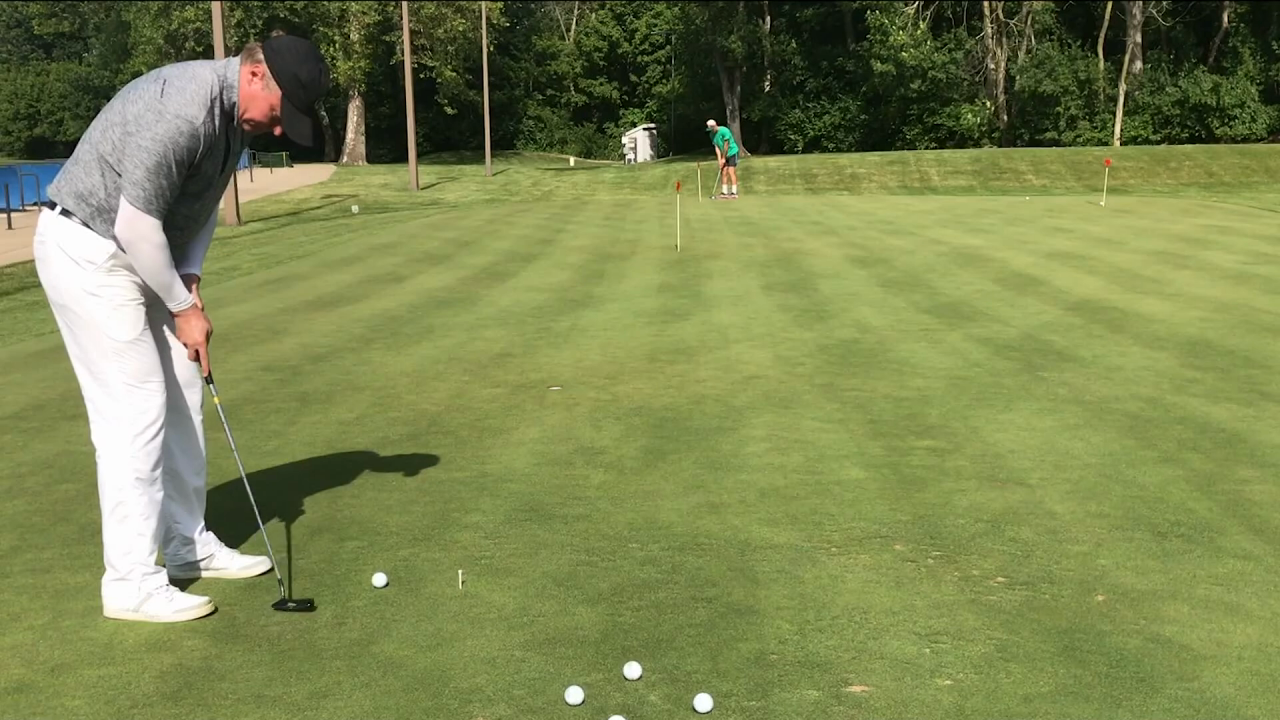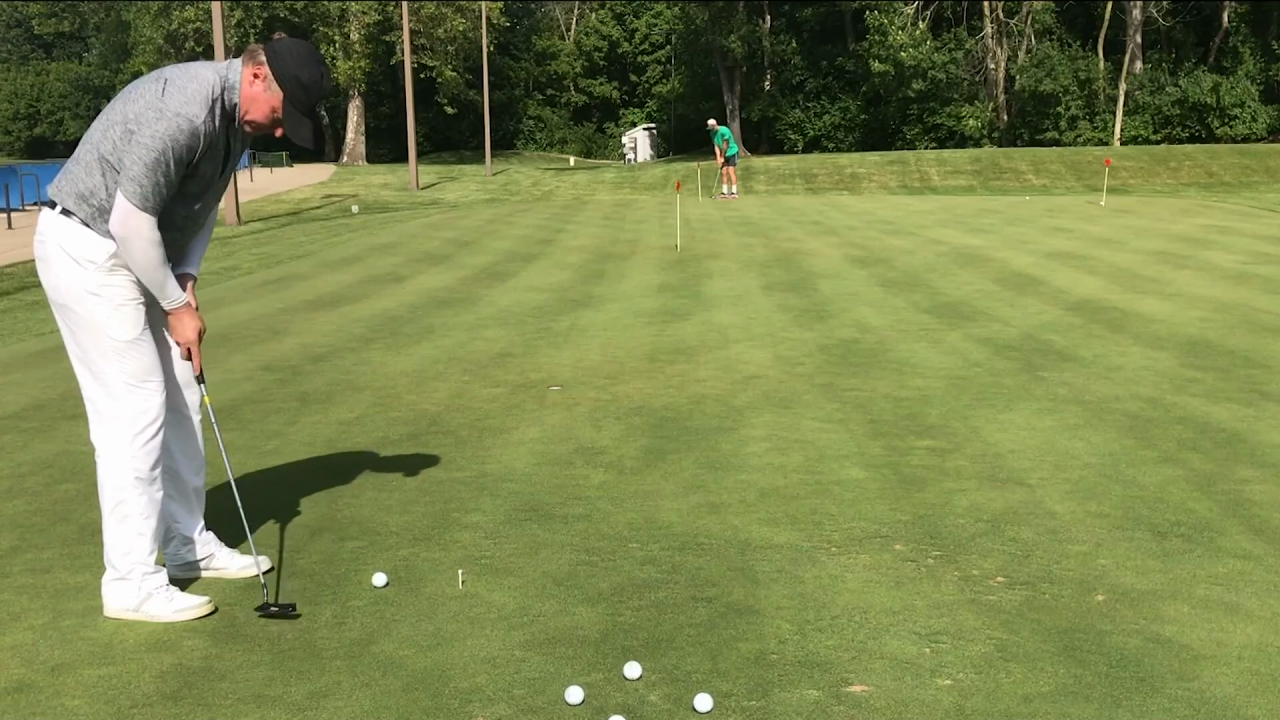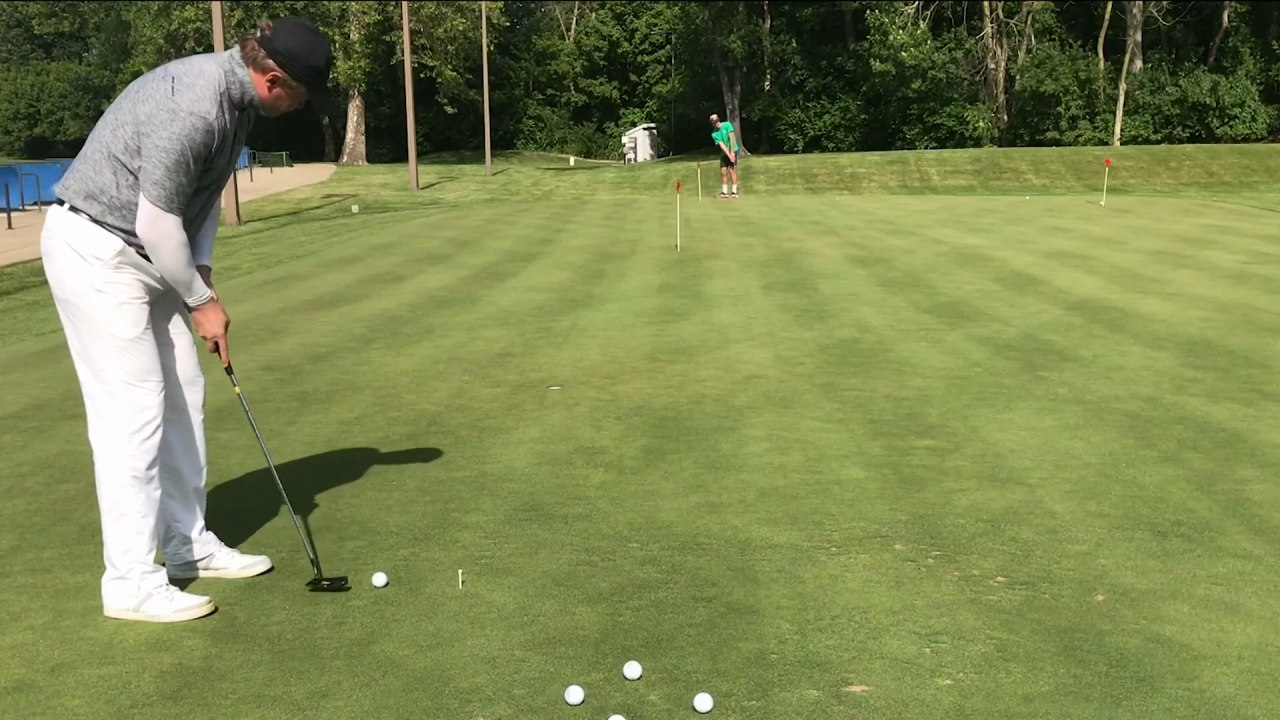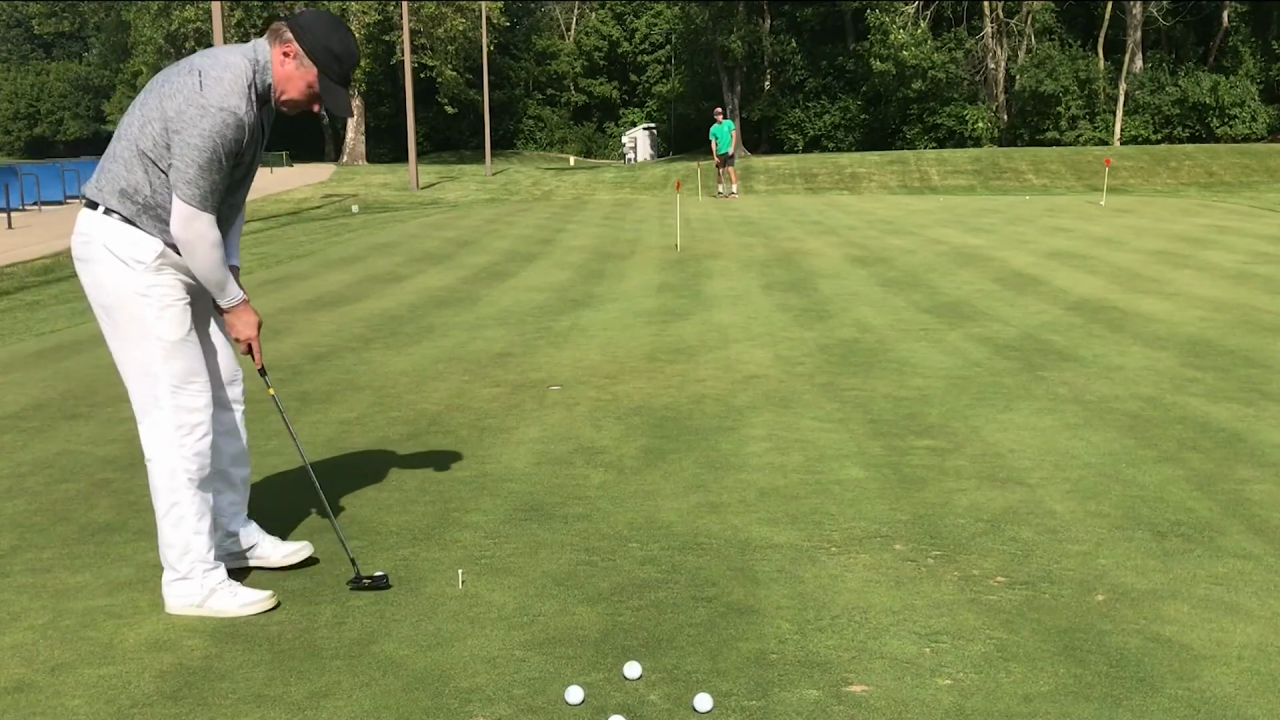
dt=1s
person 1, frame 1
left shoulder: (233, 110)
right shoulder: (179, 109)
left elbow: (200, 203)
right elbow: (137, 225)
left wrist: (190, 279)
right wrist: (183, 308)
left hip: (136, 256)
right hip: (87, 251)
left knee: (179, 397)
right knee: (134, 409)
left ankle: (188, 546)
right ankle: (130, 584)
person 1, frame 2
left shoulder: (234, 111)
right shoulder: (181, 109)
left elbow: (201, 203)
right elbow: (129, 221)
left wrist: (185, 278)
right wrist: (176, 306)
left hip: (135, 252)
right hip: (86, 249)
left knee: (179, 398)
right knee: (133, 407)
left ankle: (187, 545)
right ankle: (131, 582)
person 1, frame 3
left shoulder: (234, 95)
right shoulder: (191, 109)
right elbow: (157, 224)
left wrist: (202, 273)
right wrist: (201, 301)
left hip: (141, 252)
right hip: (95, 249)
left knee: (182, 395)
right knee: (134, 409)
left ankle: (188, 545)
right ankle: (131, 582)
person 1, frame 4
left shoulder: (252, 86)
right shoulder: (220, 102)
right elbow: (191, 224)
left wrist: (231, 275)
right wrist: (234, 302)
left hip: (162, 249)
right hip: (128, 249)
left knee: (221, 391)
right knee: (179, 411)
left ankle: (231, 535)
right ankle: (191, 578)
